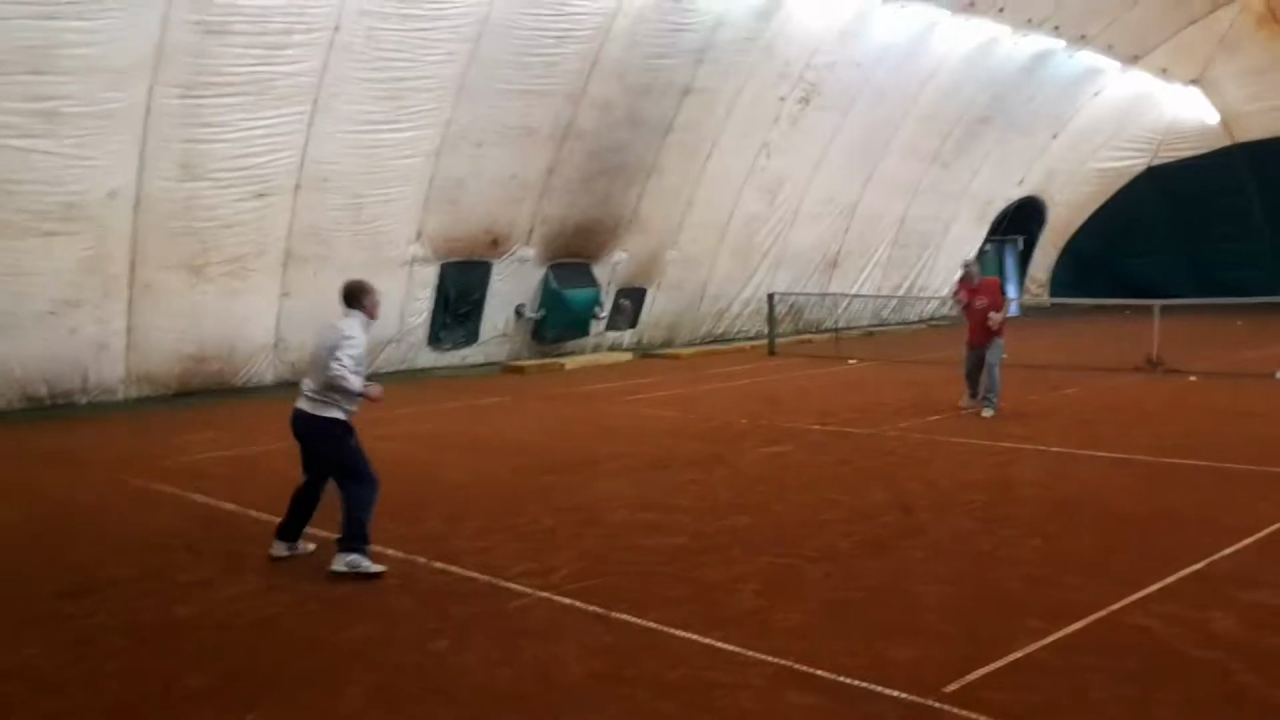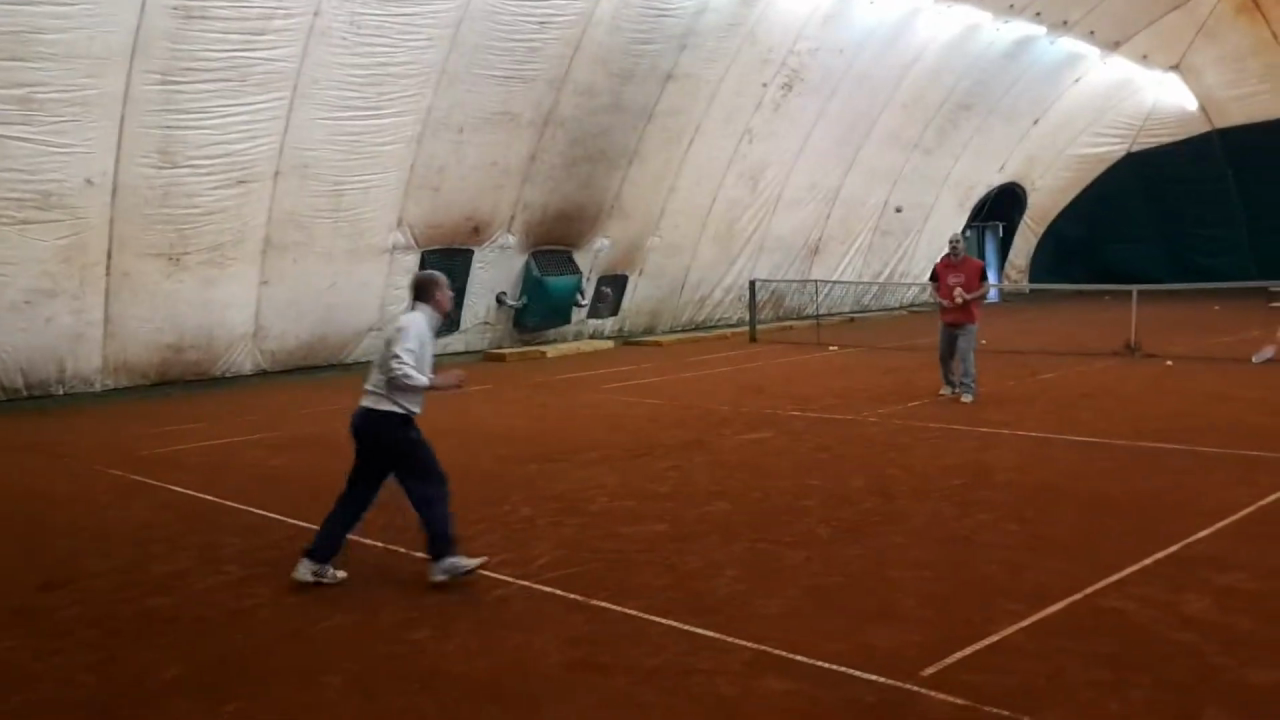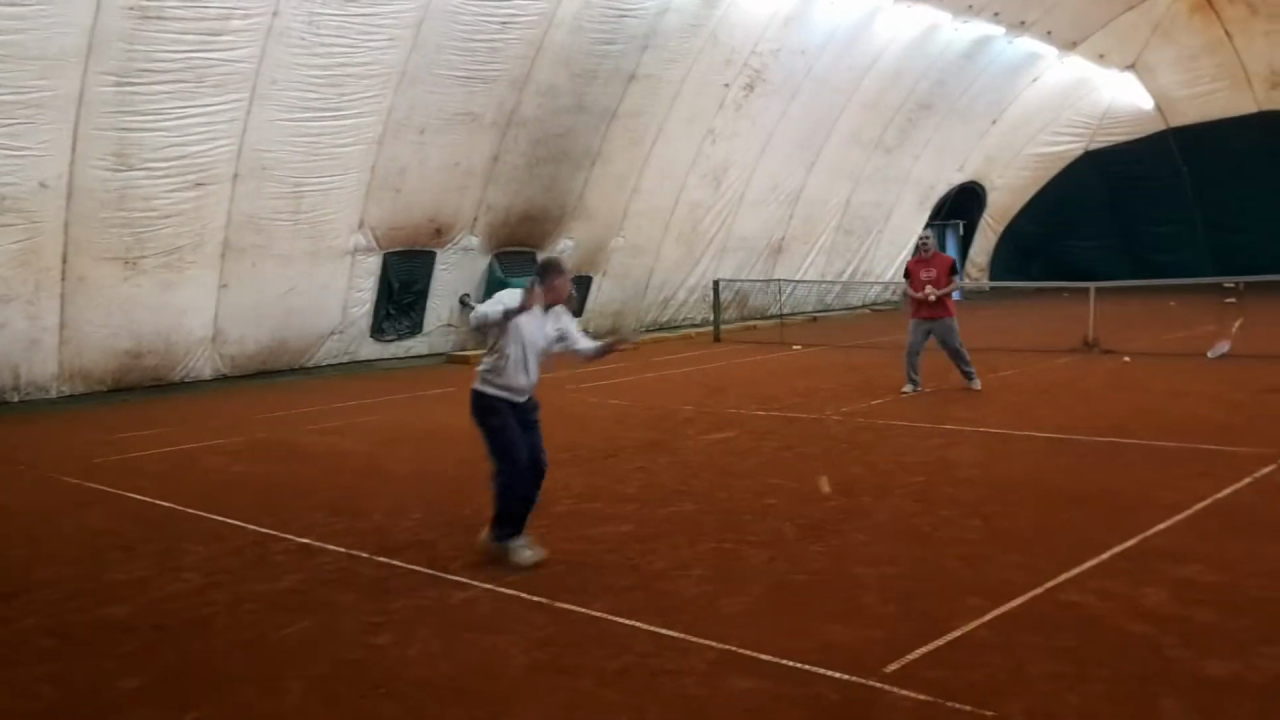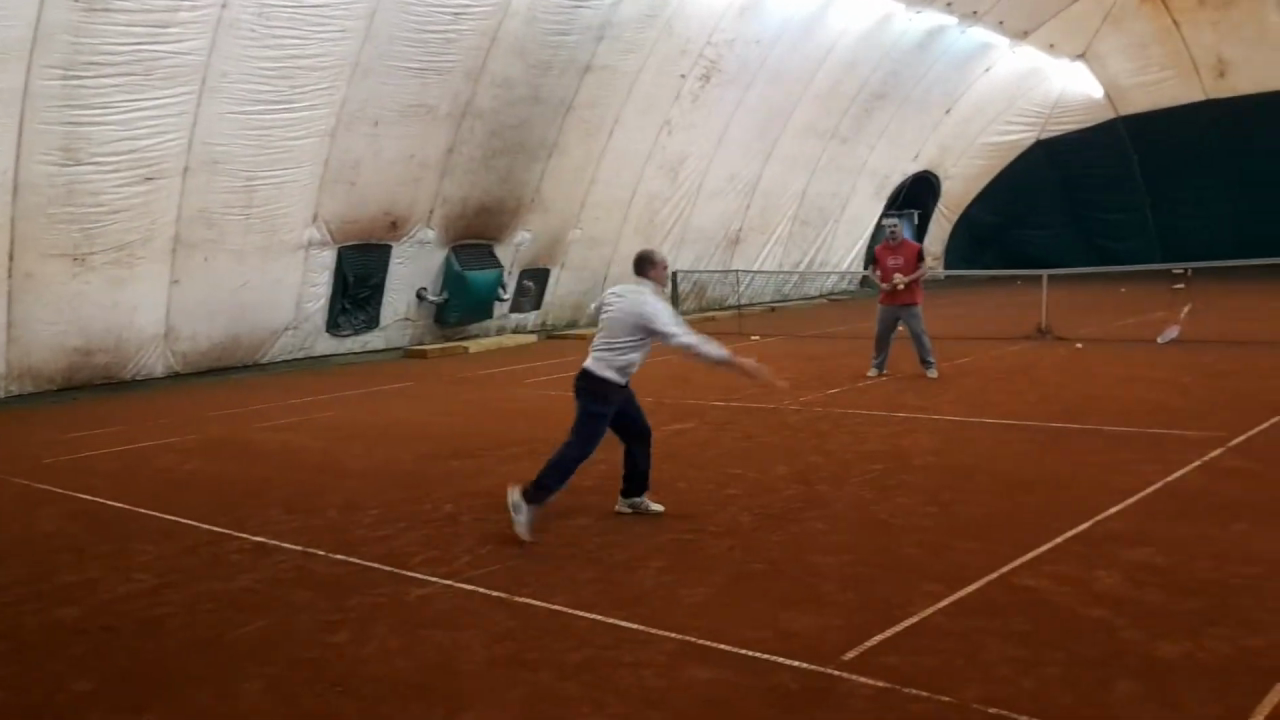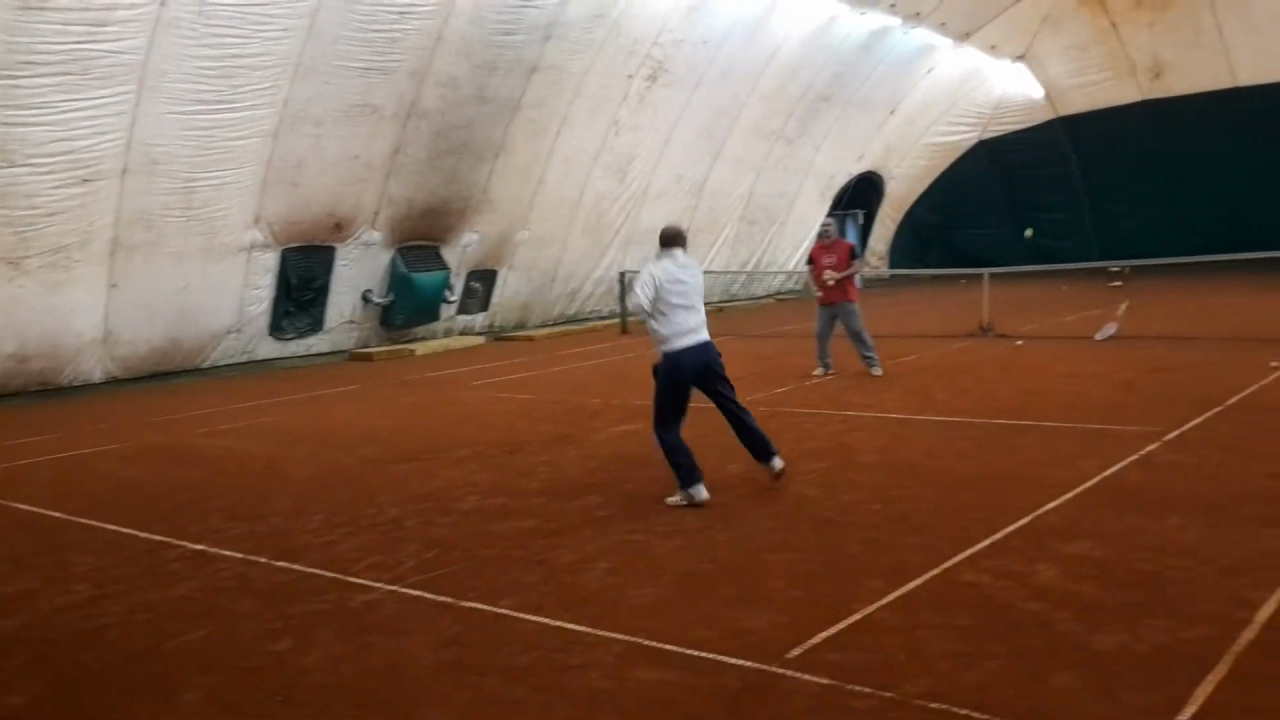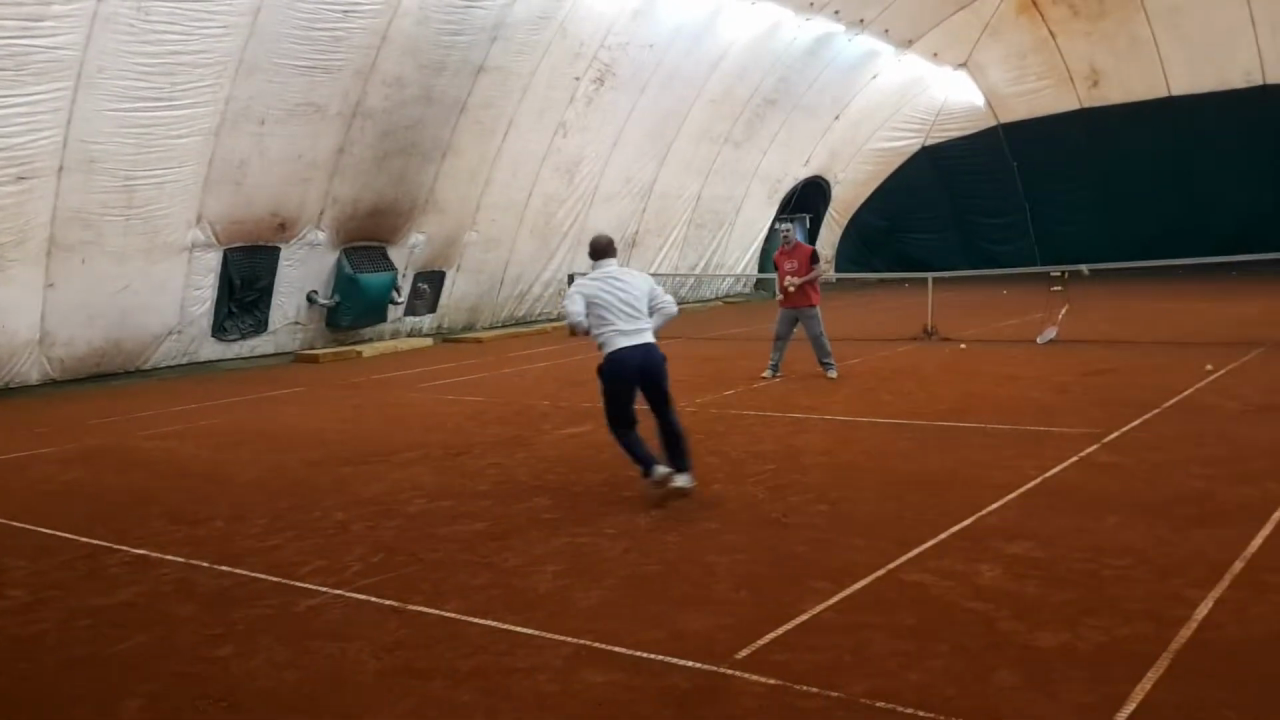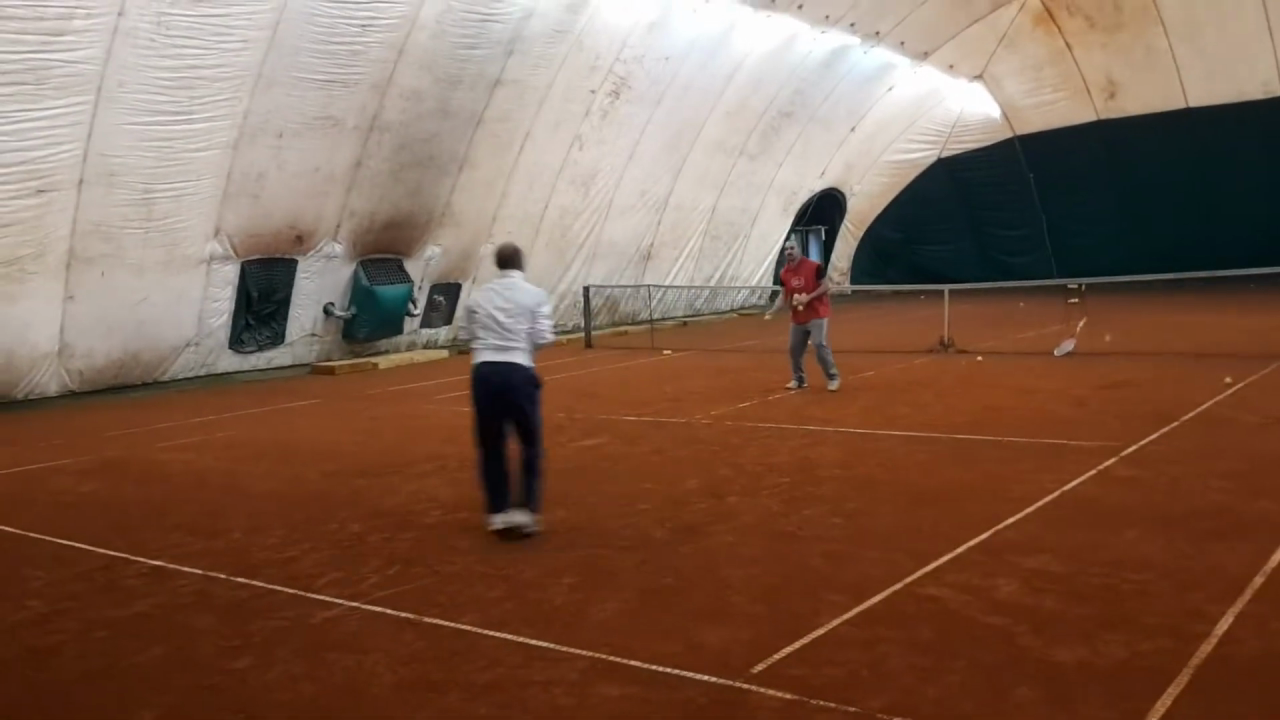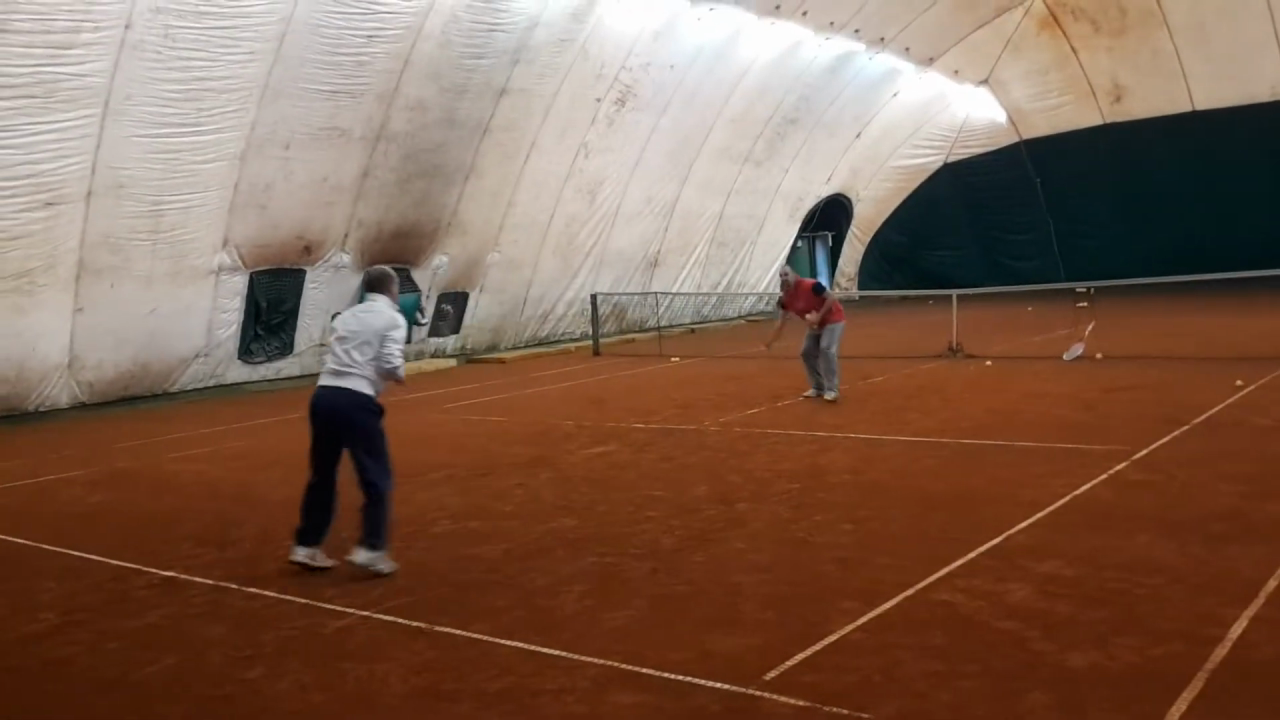
dt=0.5s
person 1, frame 1
left shoulder: (334, 329)
right shoulder: (355, 334)
right elbow: (337, 374)
left wrist: (359, 387)
right wrist: (365, 392)
left hip: (304, 415)
right hip: (326, 422)
left knee: (315, 481)
right knee: (362, 484)
left ankle: (285, 541)
right ankle: (351, 555)
person 1, frame 2
left shoulder: (415, 324)
right shoulder: (415, 325)
right elbow: (399, 373)
left wrist: (435, 381)
right wrist: (435, 382)
left hip: (371, 416)
right hip: (387, 419)
left knee: (358, 492)
right knee: (430, 483)
left ankle: (314, 563)
right ankle: (444, 559)
person 1, frame 3
left shoulder: (559, 317)
right shoulder: (510, 299)
left elbow: (582, 346)
right elbow: (481, 317)
left wrist: (605, 347)
right wrist: (517, 310)
left hip: (522, 401)
right hip: (491, 398)
left knee: (535, 468)
right knee: (514, 467)
left ankle: (502, 532)
right ankle: (506, 538)
person 1, frame 4
left shoulder: (614, 294)
right shoulder: (650, 306)
right elbow: (686, 340)
right wrist: (735, 362)
left hip: (611, 383)
right hip: (599, 386)
left knee: (640, 435)
right knee: (579, 448)
left ankle: (633, 497)
right ankle: (527, 500)
person 1, frame 5
left shoulder: (652, 271)
right shoulder: (694, 268)
left elbow: (640, 305)
left wrist: (647, 313)
left hip: (676, 359)
right hip: (705, 351)
left knee: (666, 427)
right knee: (732, 408)
left ankle: (693, 488)
right ankle: (771, 459)
person 1, frame 6
left shoulder: (582, 286)
right shoulder: (640, 278)
left elbow: (575, 319)
right elbow: (669, 308)
left wrist: (587, 329)
left hip: (617, 359)
right hip: (649, 352)
left knee: (623, 425)
right knee: (665, 414)
left ankle: (655, 469)
right ankle: (682, 472)
person 1, frame 7
left shoulder: (478, 294)
right shoulder: (536, 295)
left elbow: (466, 335)
right elbow: (544, 338)
left hip: (484, 372)
right hip: (518, 373)
left knee: (490, 448)
right knee: (531, 445)
left ankle: (498, 513)
right ankle: (524, 511)
person 1, frame 8
left shoulder: (345, 317)
right shoulder: (393, 319)
right elbow: (391, 365)
right wrist: (399, 374)
left hip: (324, 396)
right hip: (356, 403)
left knee: (322, 475)
right knee: (376, 477)
left ankle: (307, 546)
right ankle: (370, 549)
